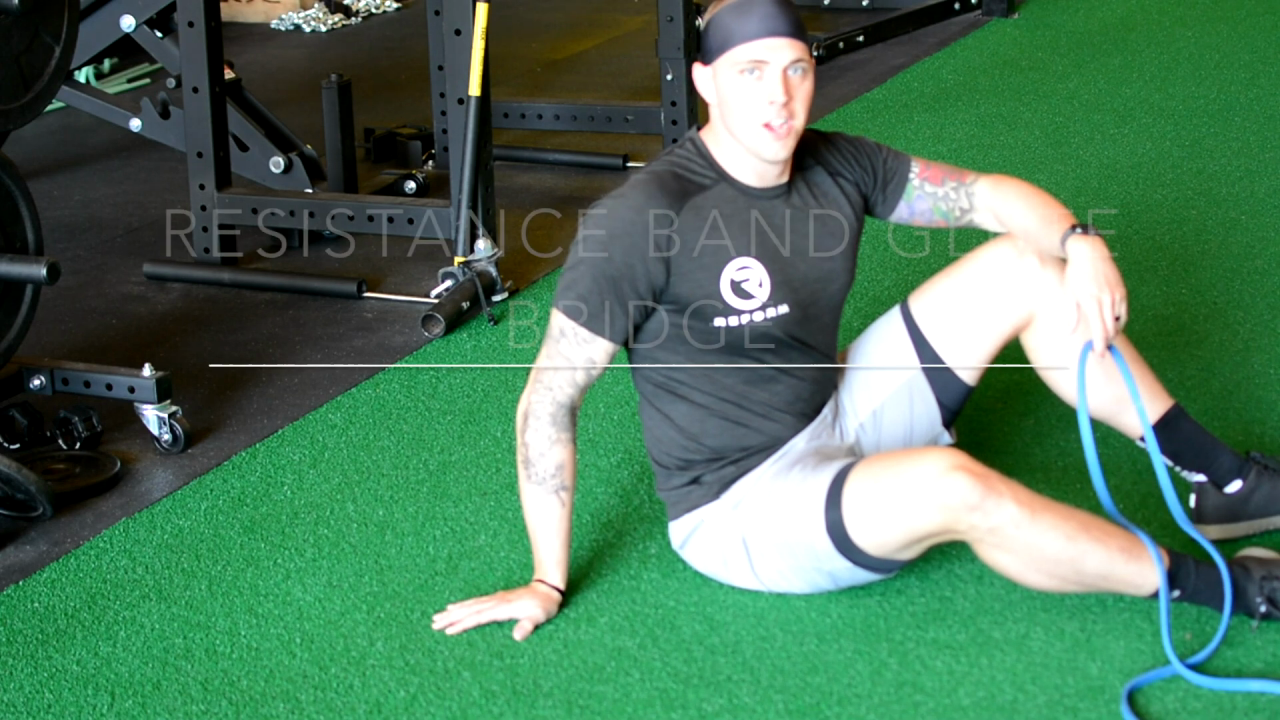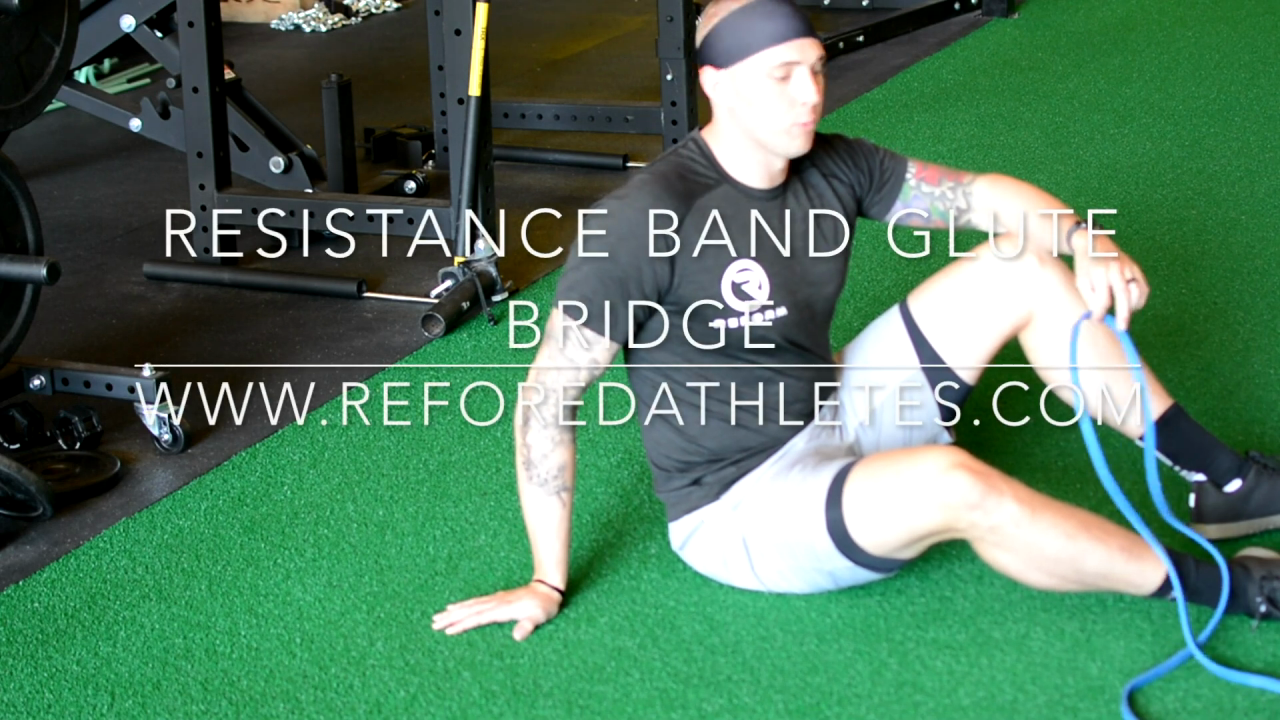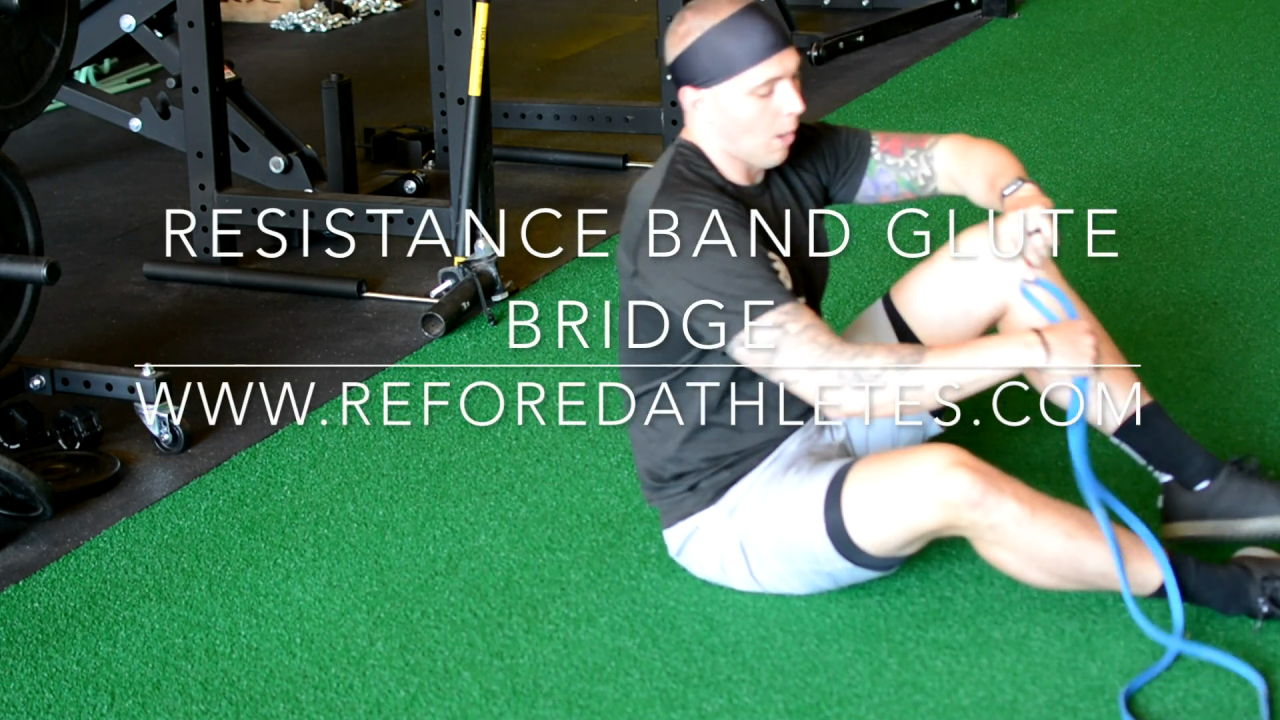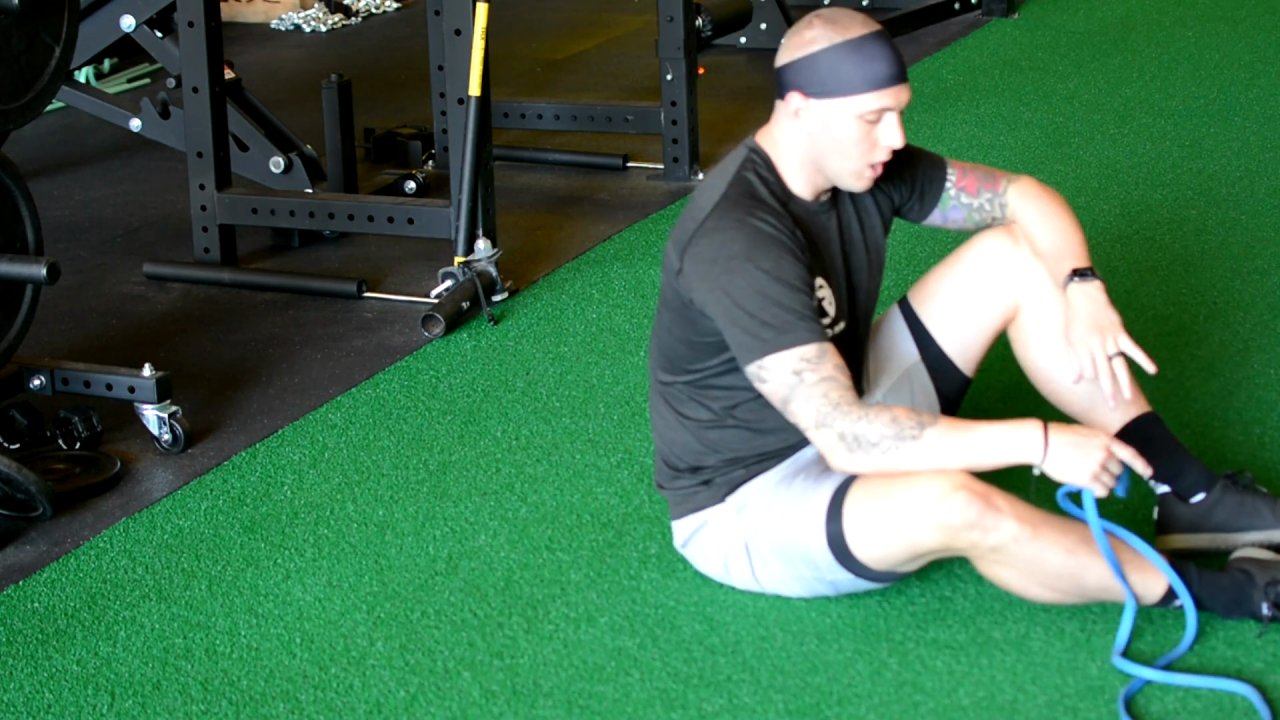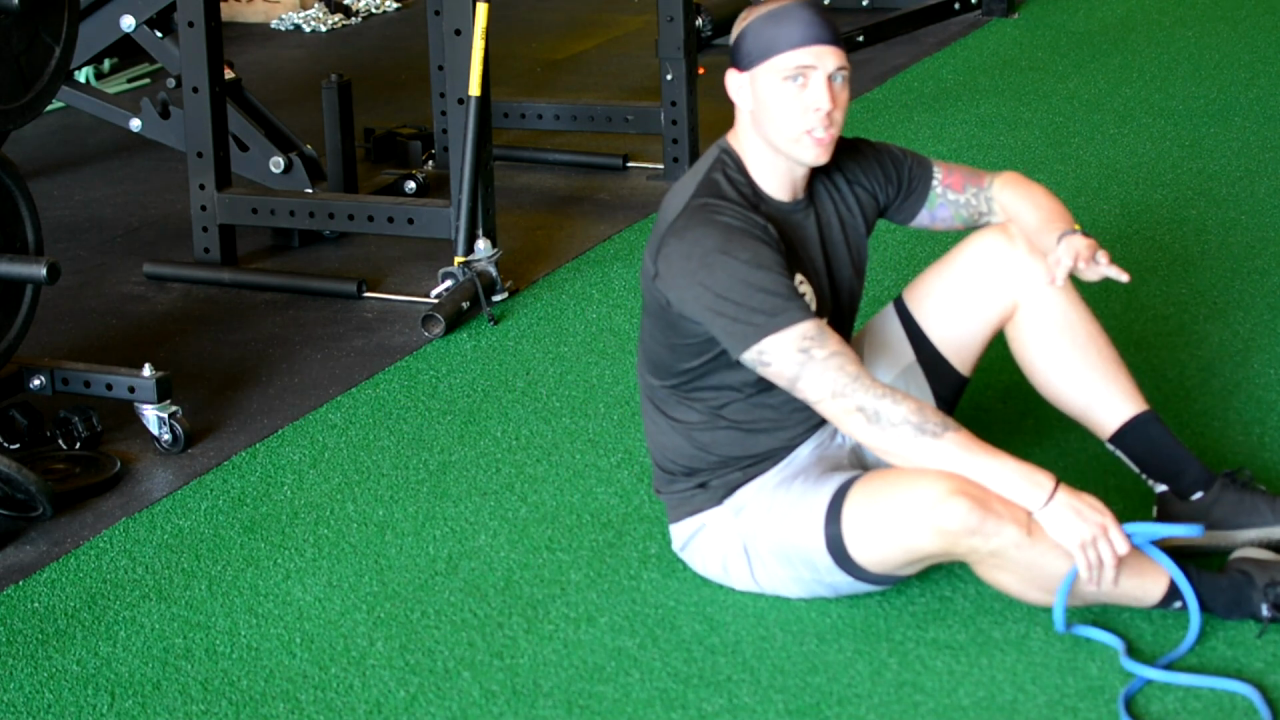
dt=1s
person 1, frame 1
left shoulder: (835, 165)
right shoulder: (642, 220)
left elbow: (987, 195)
right elbow: (547, 400)
left wrist: (1081, 243)
right wrist: (547, 583)
left hip: (840, 417)
right hip: (740, 508)
left knee: (1026, 267)
right knee: (951, 483)
right ankle: (1206, 584)
person 1, frame 2
left shoulder: (830, 164)
right shoulder: (648, 219)
left elbow: (981, 195)
right elbow: (548, 397)
left wrist: (1086, 241)
right wrist: (548, 583)
left hip: (834, 419)
right hip: (741, 509)
left knee: (1024, 267)
right knee: (949, 480)
right ankle: (1203, 584)
person 1, frame 3
left shoulder: (790, 150)
right shoulder: (687, 226)
left elbow: (954, 154)
right elbow: (841, 385)
left wrist: (1017, 196)
right wrist: (1032, 350)
left hip: (815, 421)
right hip: (733, 510)
left knee: (998, 254)
right knee: (950, 479)
left ankle: (1194, 484)
right ankle: (1212, 586)
person 1, frame 4
left shoulder: (861, 162)
right shoulder: (737, 241)
left elbow: (1023, 196)
right elbow: (846, 439)
left wrist: (1084, 291)
right wrist: (1042, 444)
left hip: (836, 416)
right hip: (745, 508)
left knee: (1014, 253)
right knee: (955, 503)
left ankle: (1189, 496)
right ankle: (1203, 590)
person 1, frame 5
left shoulder: (848, 169)
right shoulder: (708, 239)
left elbow: (1006, 192)
right elbow: (856, 408)
left wrist: (1064, 239)
right wrist: (1046, 496)
left hip: (839, 420)
right hip: (743, 510)
left knee: (1010, 253)
right knee: (955, 508)
left ankle: (1191, 494)
right ankle: (1203, 590)
